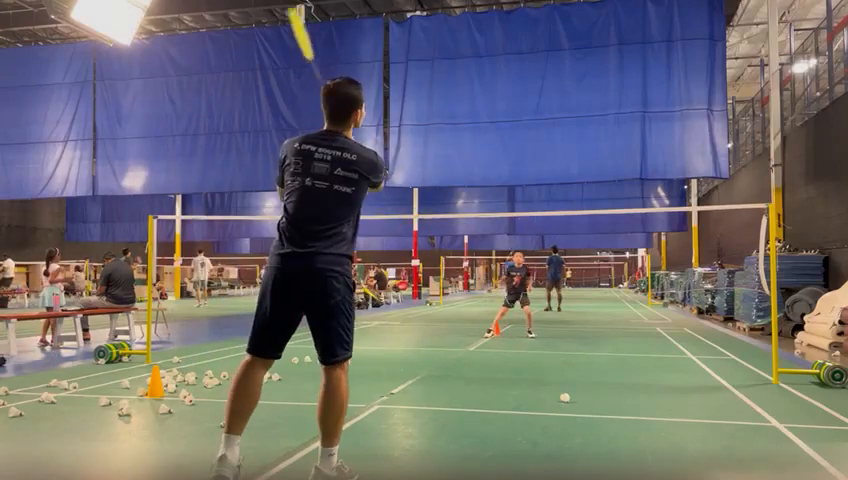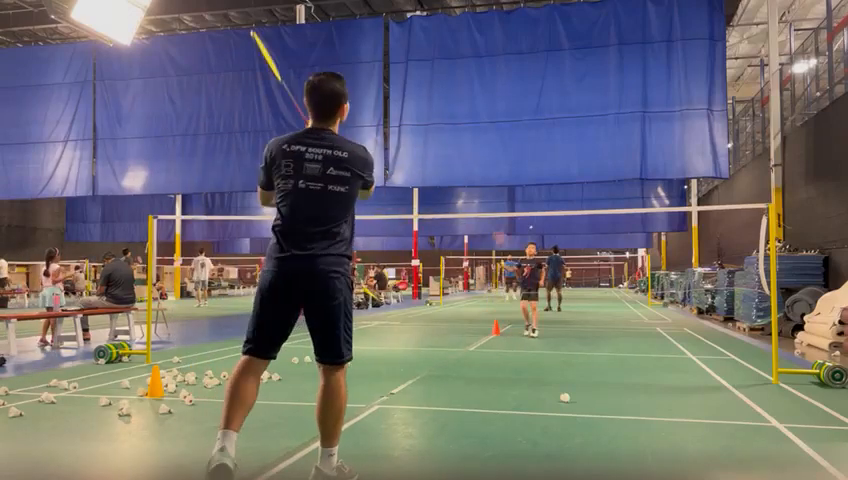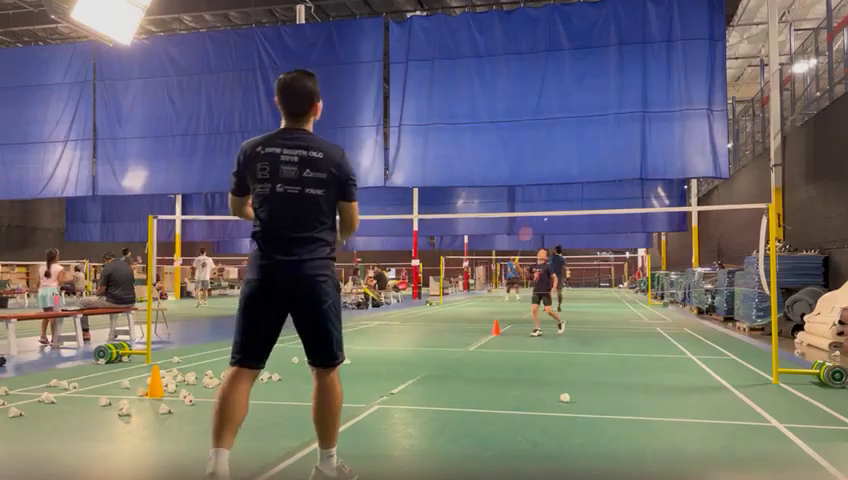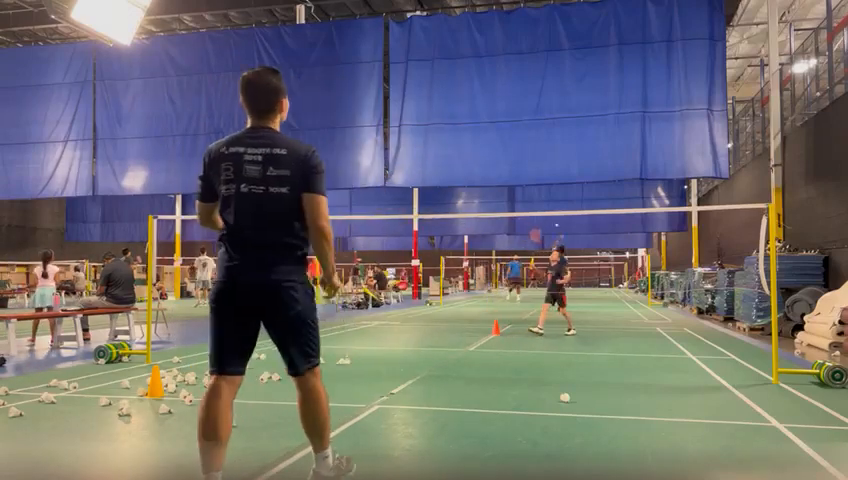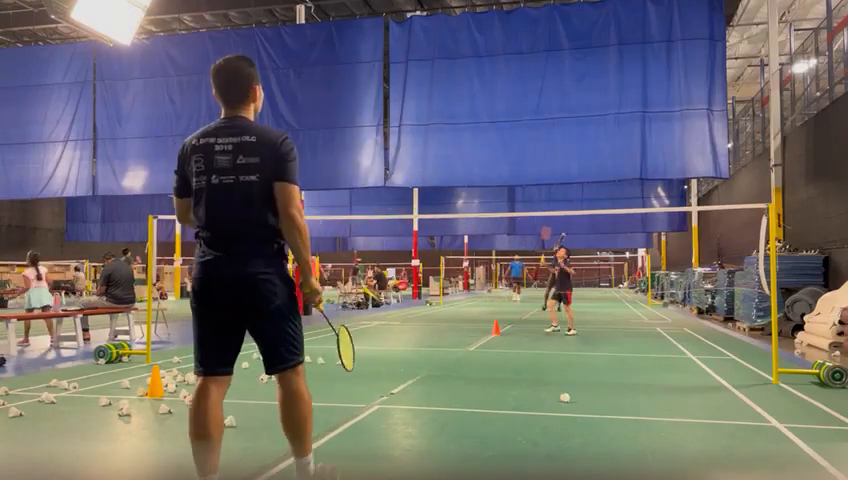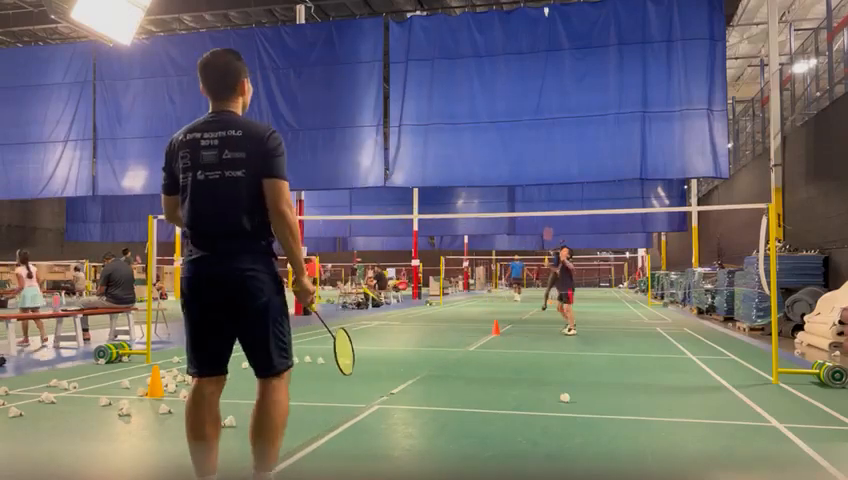
dt=0.2s
person 1, frame 1
left shoulder: (292, 148)
right shoulder: (369, 161)
left hip: (283, 265)
right hip: (330, 271)
left knee: (256, 359)
right knee: (335, 367)
person 1, frame 2
left shoulder: (278, 149)
right shoulder: (358, 157)
left hip: (281, 267)
right hip: (329, 271)
left knee: (254, 358)
right knee: (333, 369)
person 1, frame 3
left shoulder: (251, 152)
right shoulder: (335, 158)
left elbow: (238, 209)
right elbow: (350, 224)
right wrist: (335, 237)
left hip: (264, 273)
right hip: (314, 274)
left knee: (242, 369)
right knee: (326, 370)
person 1, frame 4
left shoulder: (216, 154)
right shoulder: (303, 157)
left elbow: (205, 217)
right elbow: (319, 224)
right wrist: (330, 273)
left hip: (232, 279)
right hip: (284, 278)
left knee: (223, 379)
right knee: (307, 373)
person 1, frame 5
left shoulder: (191, 146)
right shoulder: (276, 143)
left elbow: (184, 214)
right elbow: (291, 214)
right wrist: (308, 275)
left hip: (209, 274)
right hip: (262, 273)
left knee: (212, 380)
right knee: (289, 372)
person 1, frame 6
left shoulder: (179, 142)
right shoulder: (262, 137)
left elbow: (171, 212)
right elbow: (281, 210)
right wrist: (300, 273)
left hip: (198, 272)
right hip: (250, 271)
left knee: (206, 381)
right knee: (273, 377)
